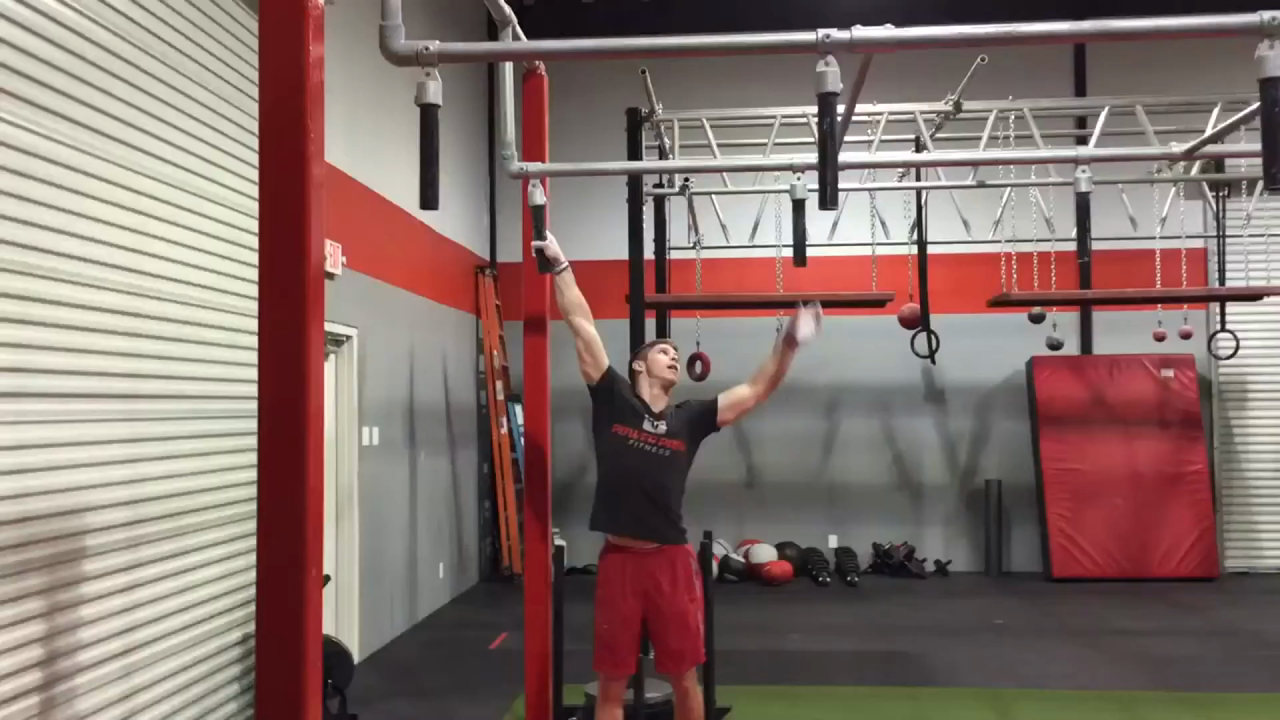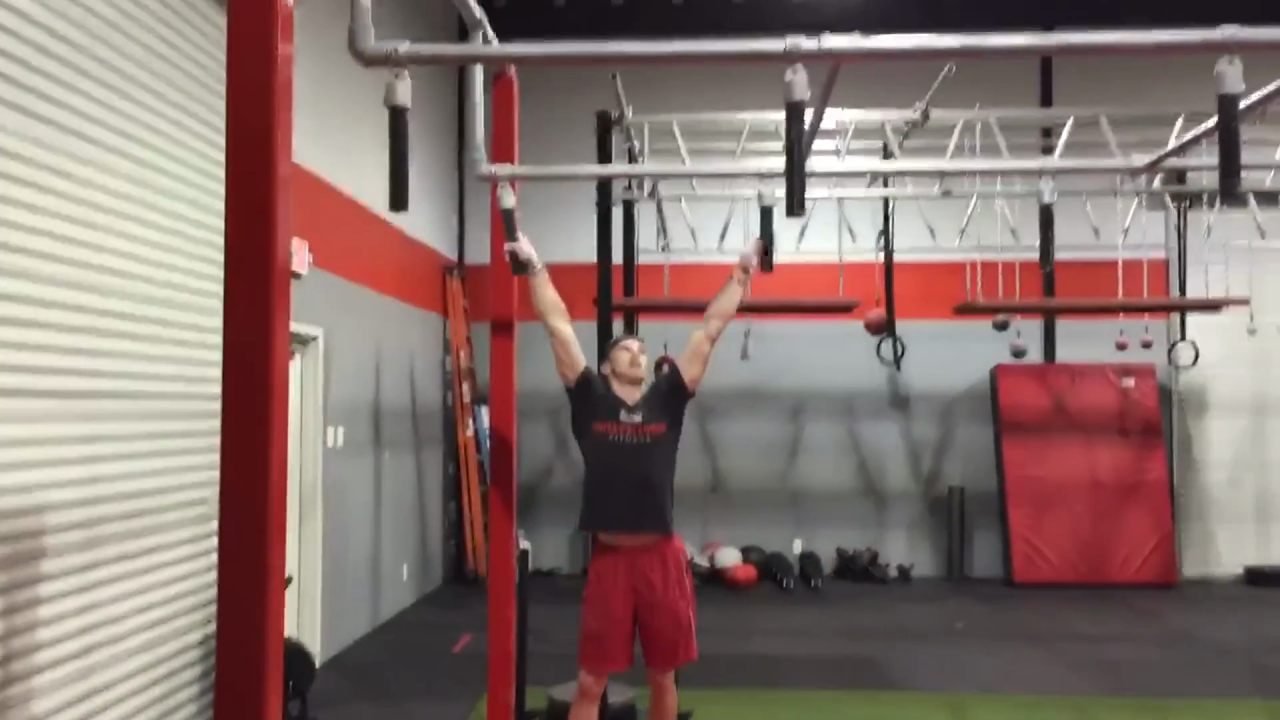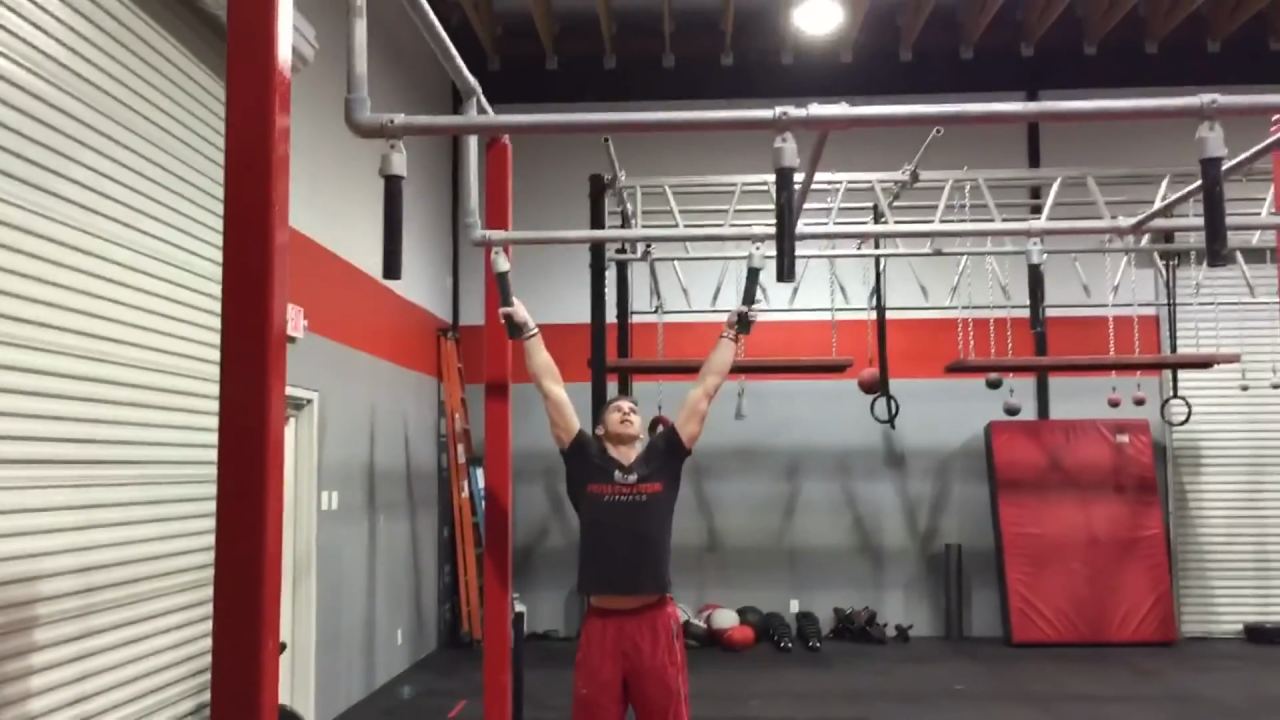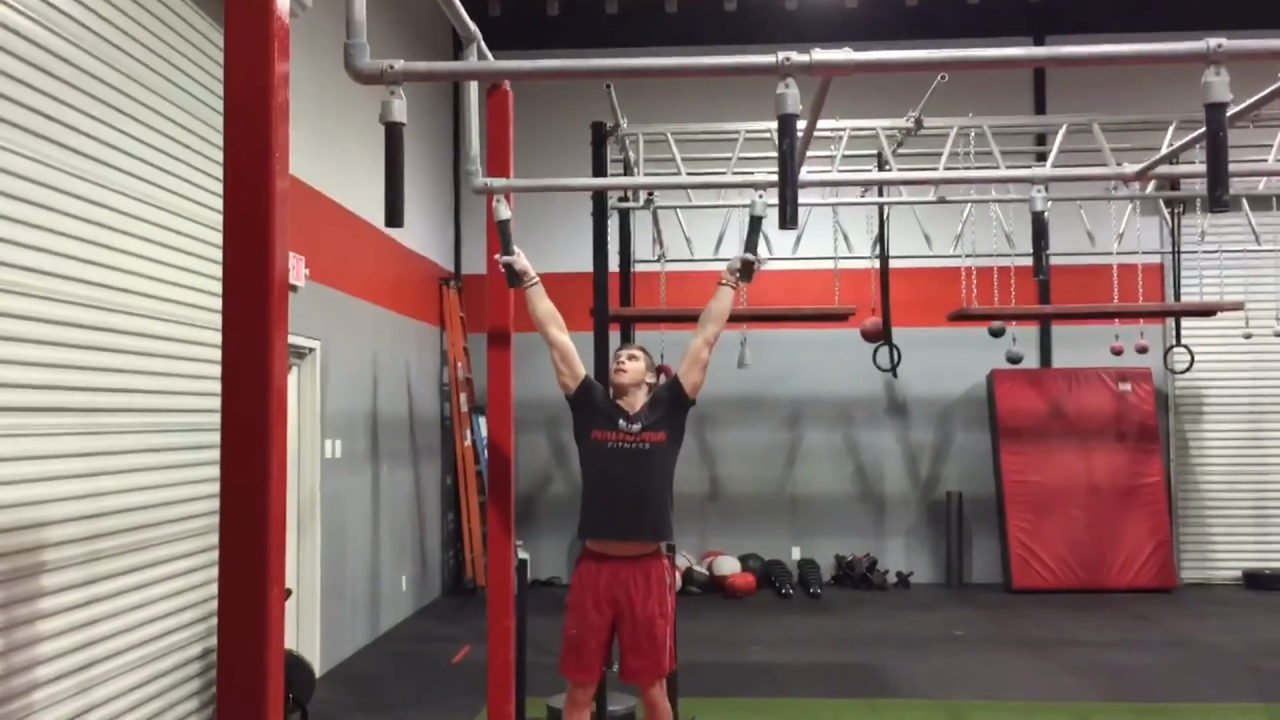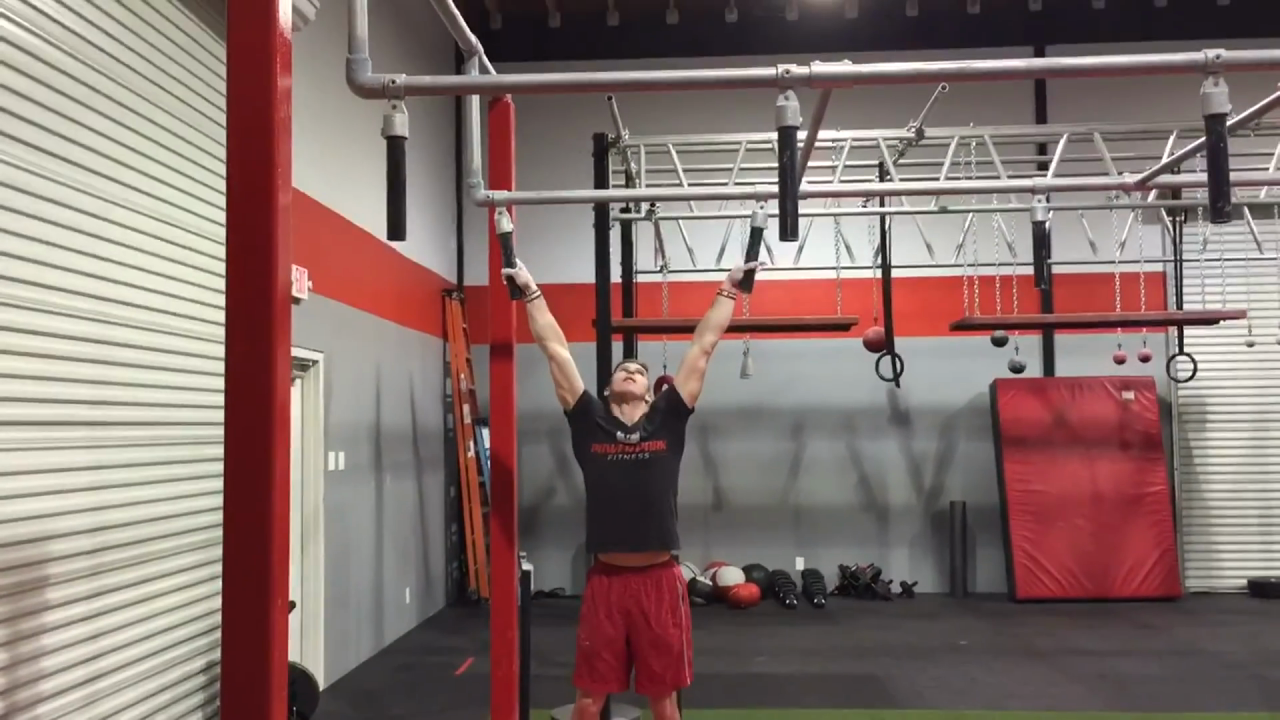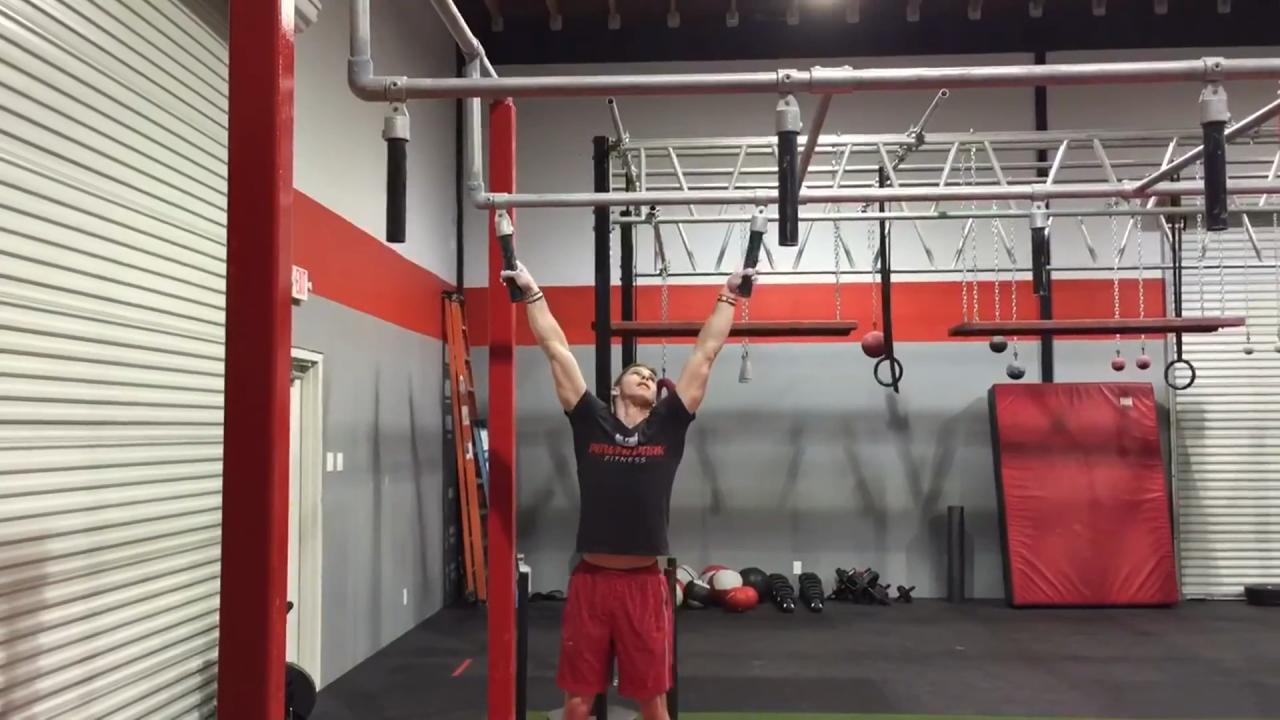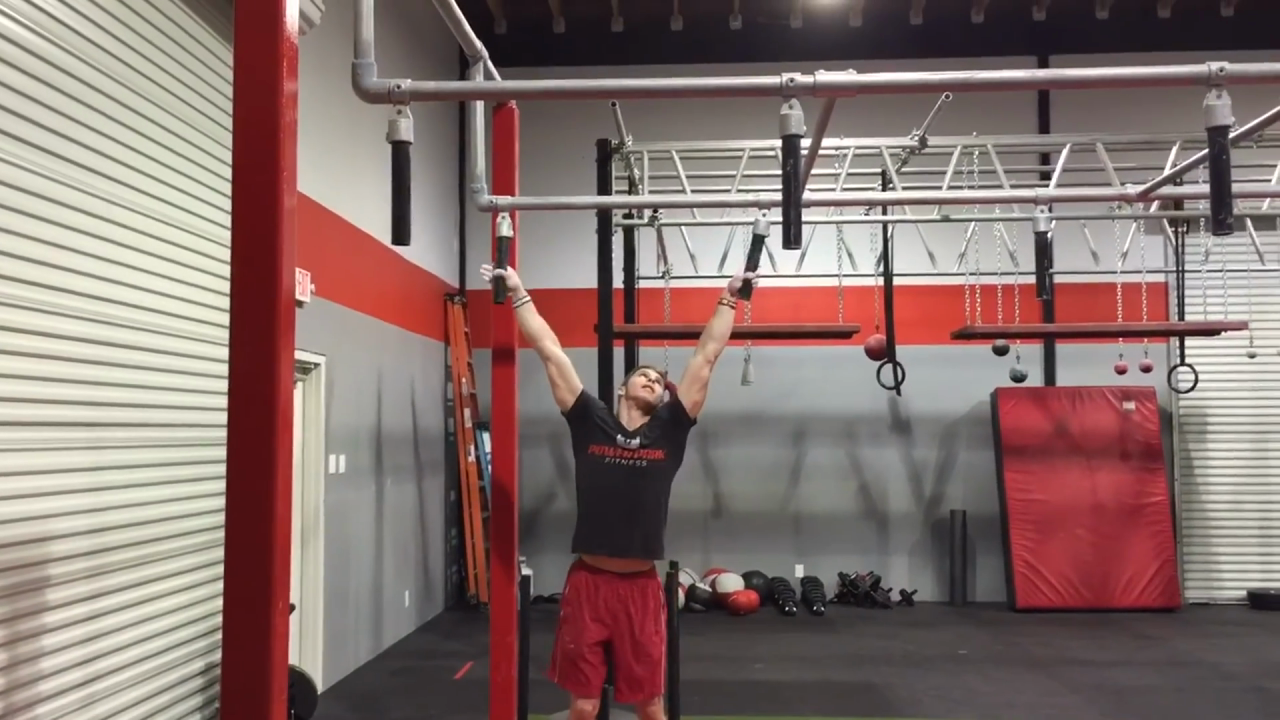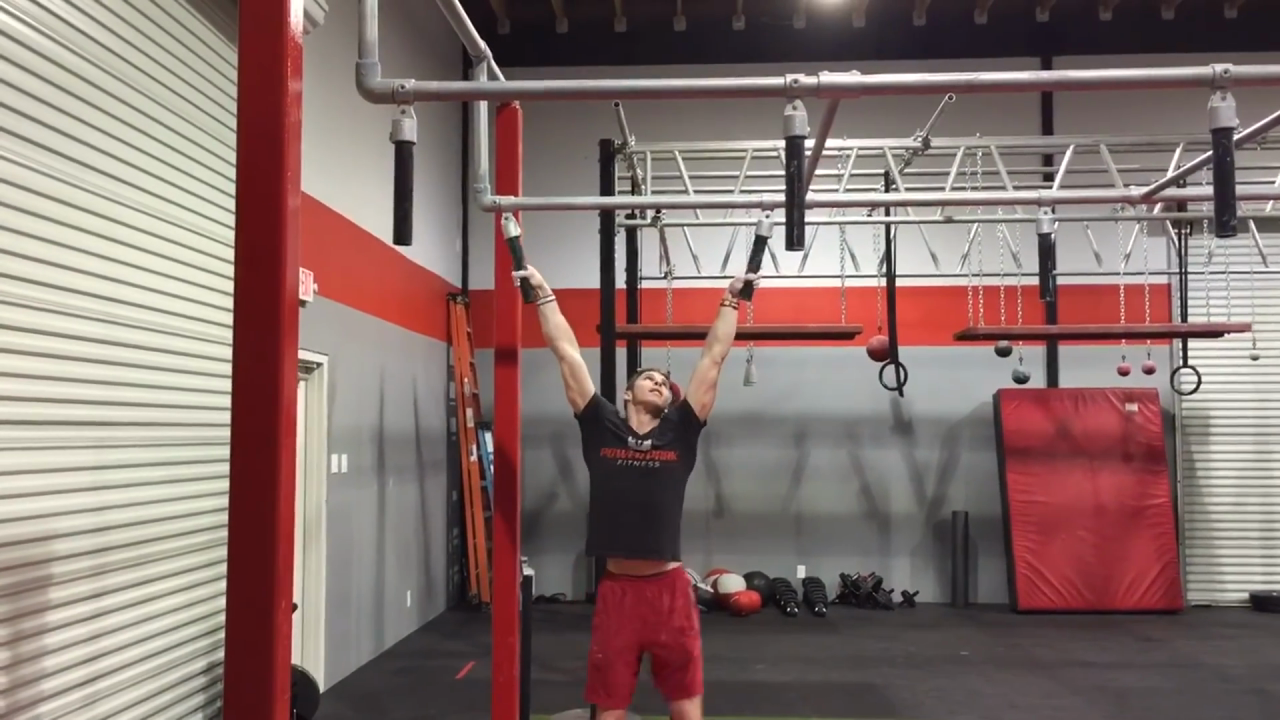
dt=0.5s
person 1, frame 1
left shoulder: (690, 418)
right shoulder: (613, 401)
left elbow: (756, 390)
right elbow: (582, 328)
left wrist: (789, 345)
right wrist: (560, 266)
left hip: (671, 559)
right hip: (620, 560)
left knee: (685, 676)
right knee: (612, 679)
person 1, frame 2
left shoulder: (667, 399)
right shoulder: (590, 399)
left elbow: (708, 331)
right elbow: (559, 327)
left wrist: (741, 272)
right wrist: (535, 266)
left hip: (661, 557)
right hip: (610, 559)
left knee: (663, 673)
right knee: (591, 679)
person 1, frame 3
left shoulder: (664, 459)
right shoulder: (585, 461)
left elbow: (705, 389)
right elbow: (551, 388)
left wrist: (730, 331)
right wrist: (528, 328)
left hip: (654, 621)
right hip: (601, 622)
person 1, frame 4
left shoulder: (668, 408)
right shoulder: (590, 407)
left elbow: (706, 338)
right elbow: (557, 339)
left wrist: (729, 279)
right wrist: (529, 276)
left hip: (648, 569)
right hip: (594, 568)
person 1, frame 5
left shoulder: (668, 420)
right shoulder: (589, 421)
left elbow: (703, 346)
right elbow: (556, 350)
left wrist: (729, 289)
right wrist: (530, 289)
left hip: (660, 580)
right hip: (606, 580)
person 1, frame 6
left shoulder: (668, 426)
right shoulder: (590, 421)
left elbow: (705, 353)
right elbow: (557, 349)
left wrist: (729, 295)
right wrist: (531, 291)
left hip: (644, 583)
right hip: (591, 581)
person 1, frame 7
left shoulder: (670, 429)
right shoulder: (589, 421)
left elbow: (706, 356)
right elbow: (551, 352)
left wrist: (728, 299)
right wrist: (518, 292)
left hip: (641, 587)
right hip: (588, 584)
person 1, frame 8
left shoulder: (680, 430)
right shoulder: (601, 426)
left elbow: (713, 357)
right elbow: (567, 352)
left wrist: (731, 300)
right wrist: (543, 293)
left hip: (668, 589)
right hip: (617, 591)
